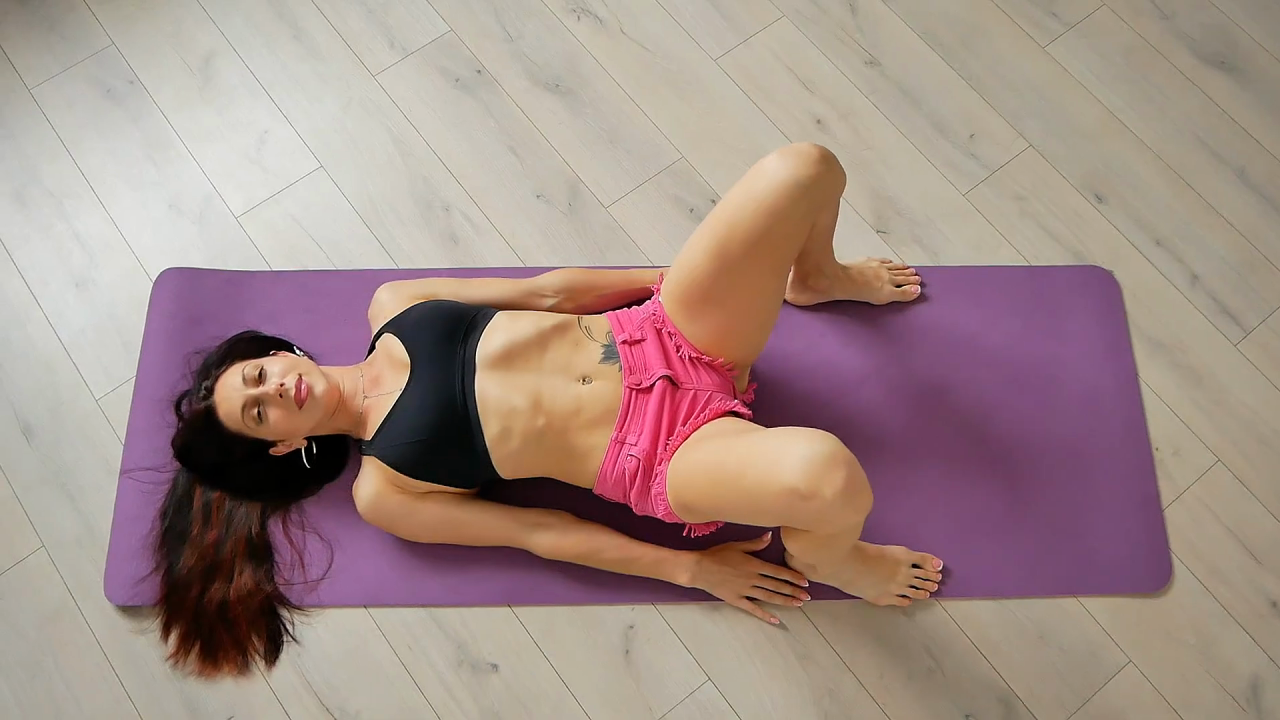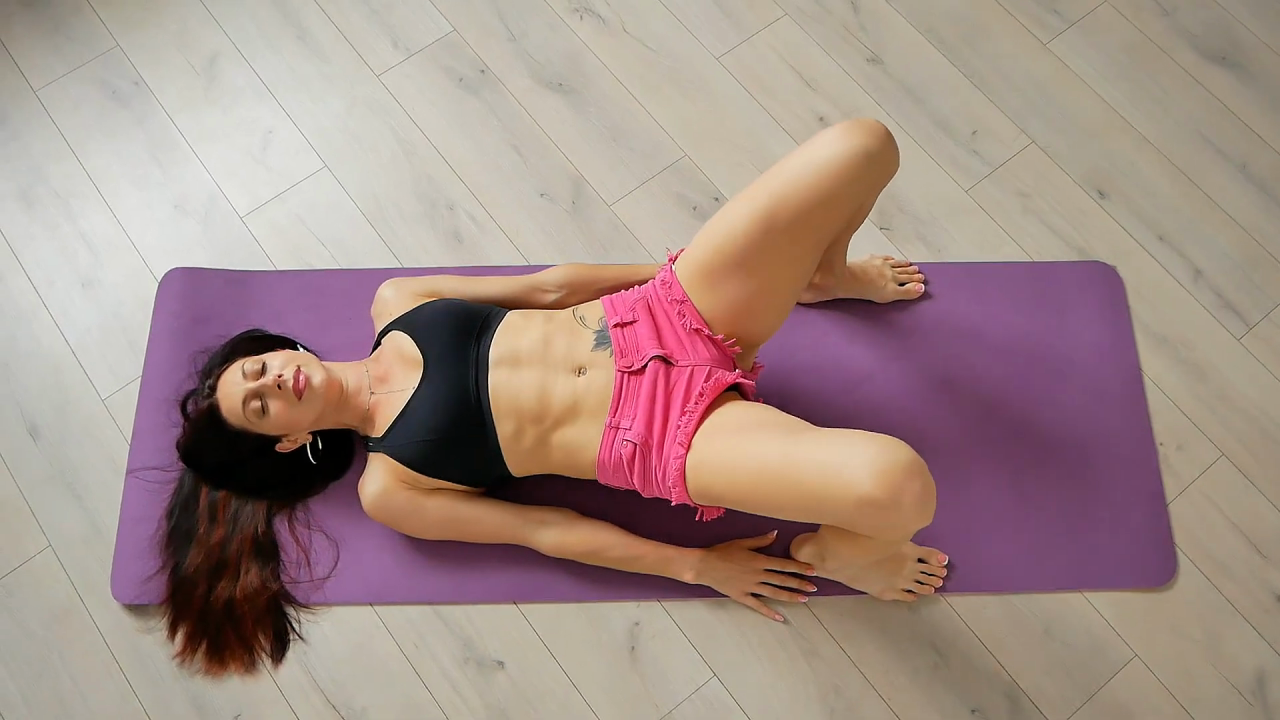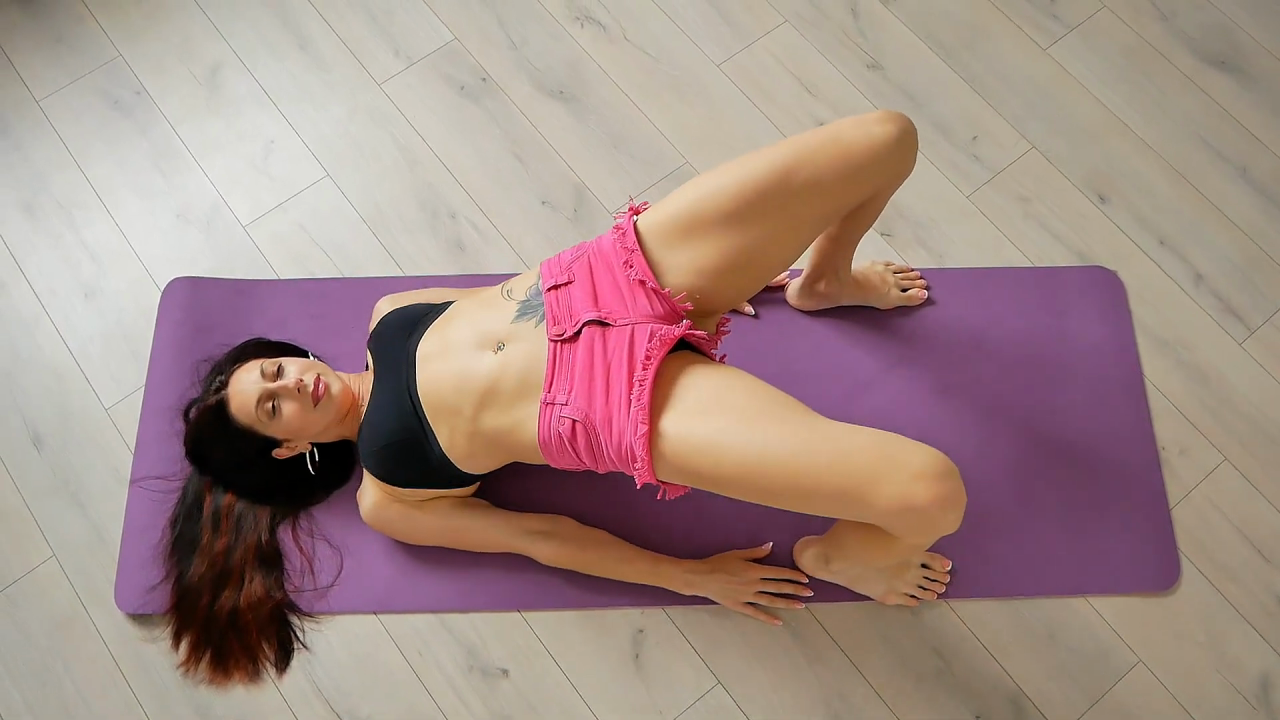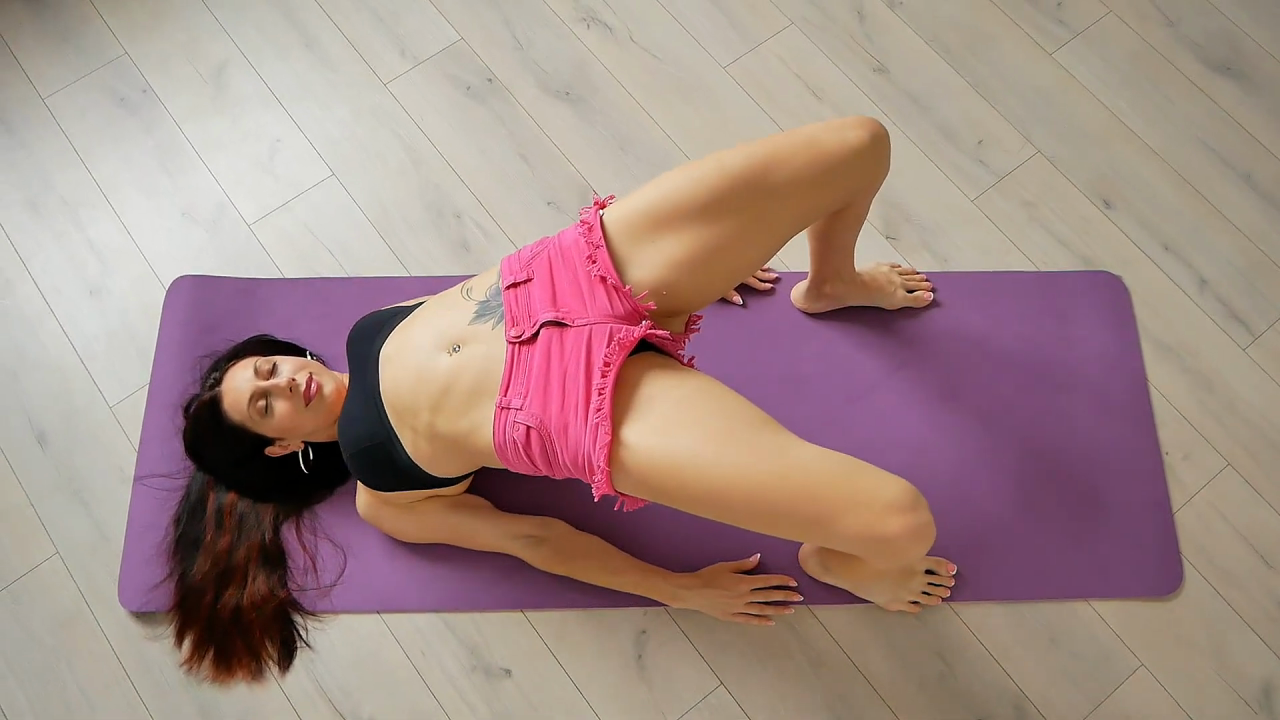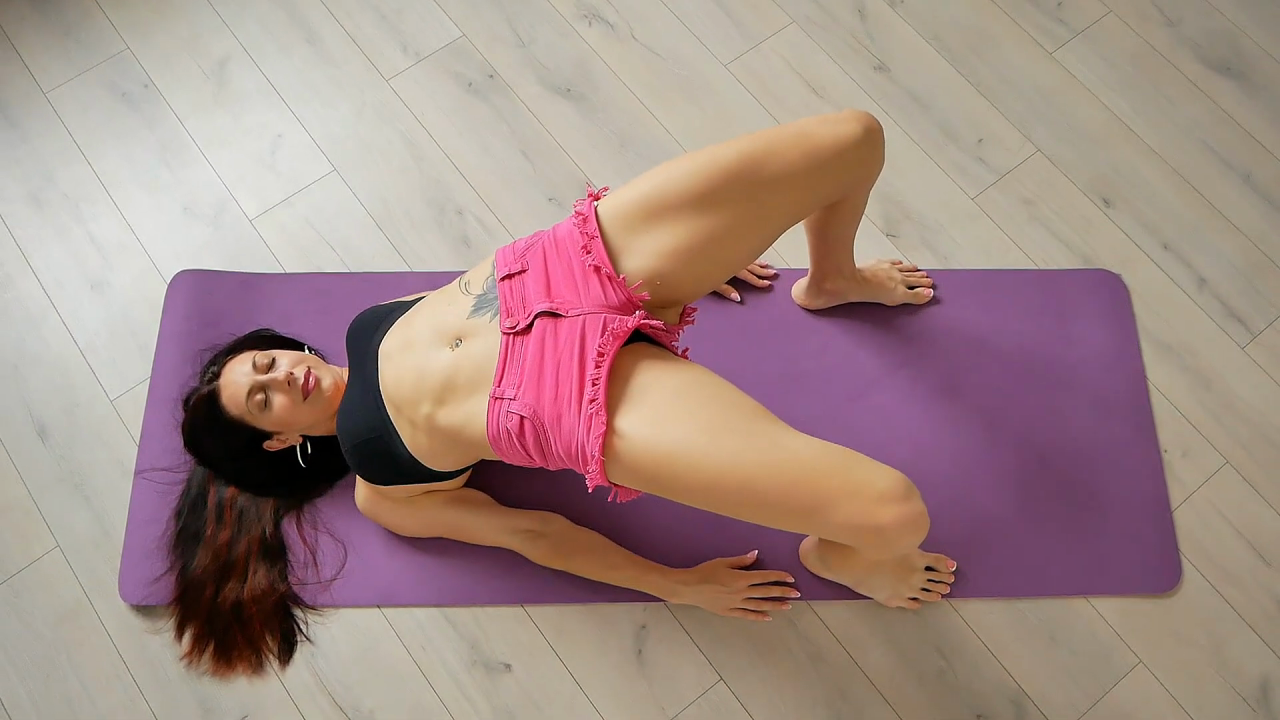
dt=1s
person 1, frame 1
left shoulder: (391, 308)
right shoulder: (381, 489)
left elbow: (545, 289)
right elbow: (539, 532)
left wrist: (686, 270)
right wrist: (692, 568)
left hip: (662, 336)
right hip: (667, 453)
left knee: (802, 169)
right knee: (823, 477)
left ankle: (815, 278)
right ankle: (824, 559)
person 1, frame 2
left shoulder: (395, 305)
right shoulder: (387, 488)
left elbow: (549, 286)
right elbow: (548, 532)
left wrist: (679, 266)
right wrist: (699, 568)
left hip: (670, 318)
right hip: (675, 434)
left knee: (862, 145)
right knee: (896, 486)
left ankle: (823, 276)
right ankle: (830, 556)
person 1, frame 3
left shoulder: (386, 318)
right shoulder: (384, 498)
right elbow: (542, 538)
left wrist: (719, 275)
right wrist: (699, 579)
right hip: (632, 399)
left knee: (889, 136)
right knee: (930, 495)
left ankle: (823, 281)
right ankle: (836, 557)
person 1, frame 4
left shoulder: (370, 330)
right shoulder: (381, 496)
left elbow: (496, 286)
right elbow: (529, 538)
left wrist: (694, 264)
right wrist: (686, 592)
right hip: (603, 404)
left knee: (860, 142)
right knee: (899, 523)
left ankle: (830, 284)
right ankle: (835, 563)
person 1, frame 5
left shoulder: (368, 325)
right shoulder: (378, 489)
left elbow: (492, 283)
right elbow: (530, 534)
left wrist: (688, 258)
right wrist: (684, 588)
right hip: (600, 396)
left knee: (854, 136)
right knee: (892, 513)
left ankle: (830, 280)
right ankle: (835, 558)
